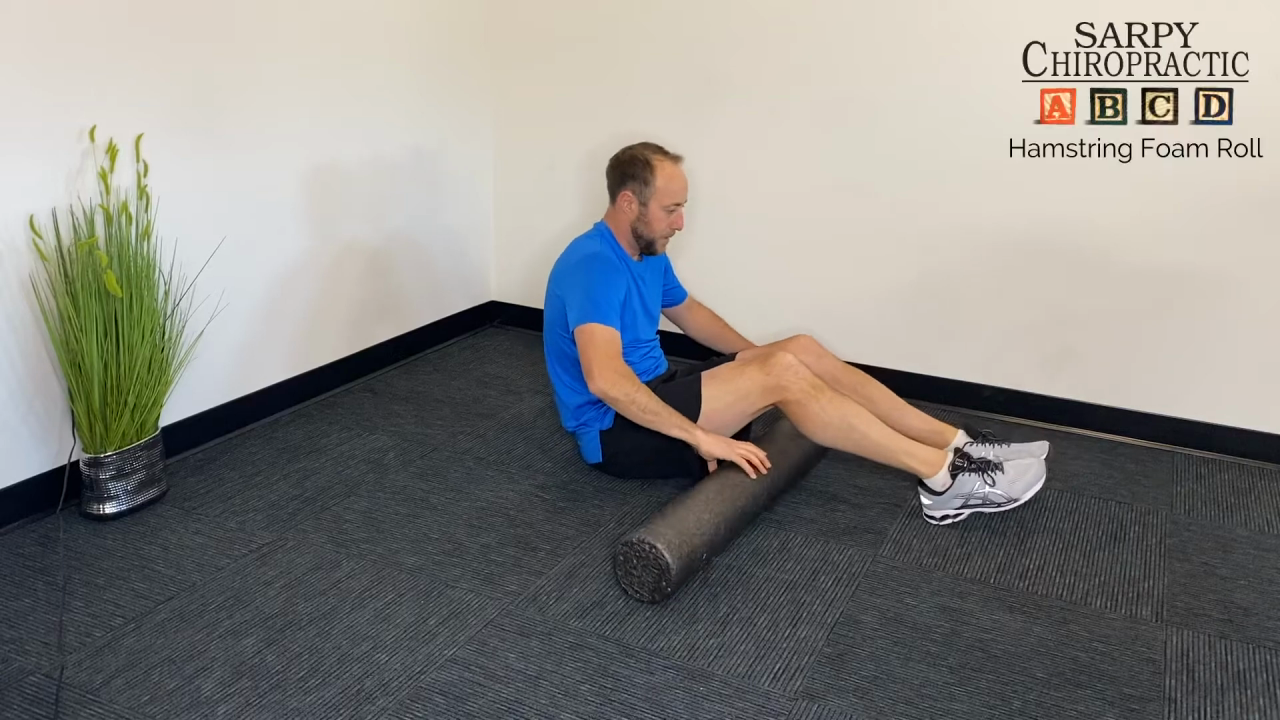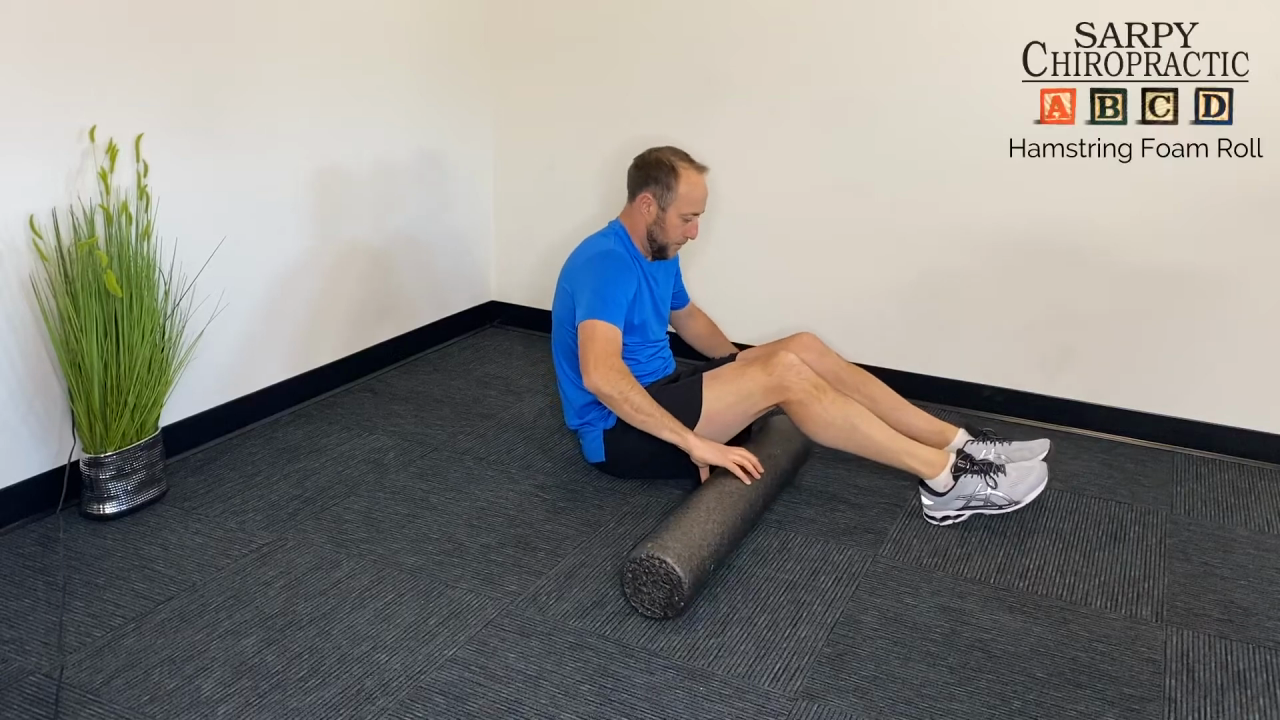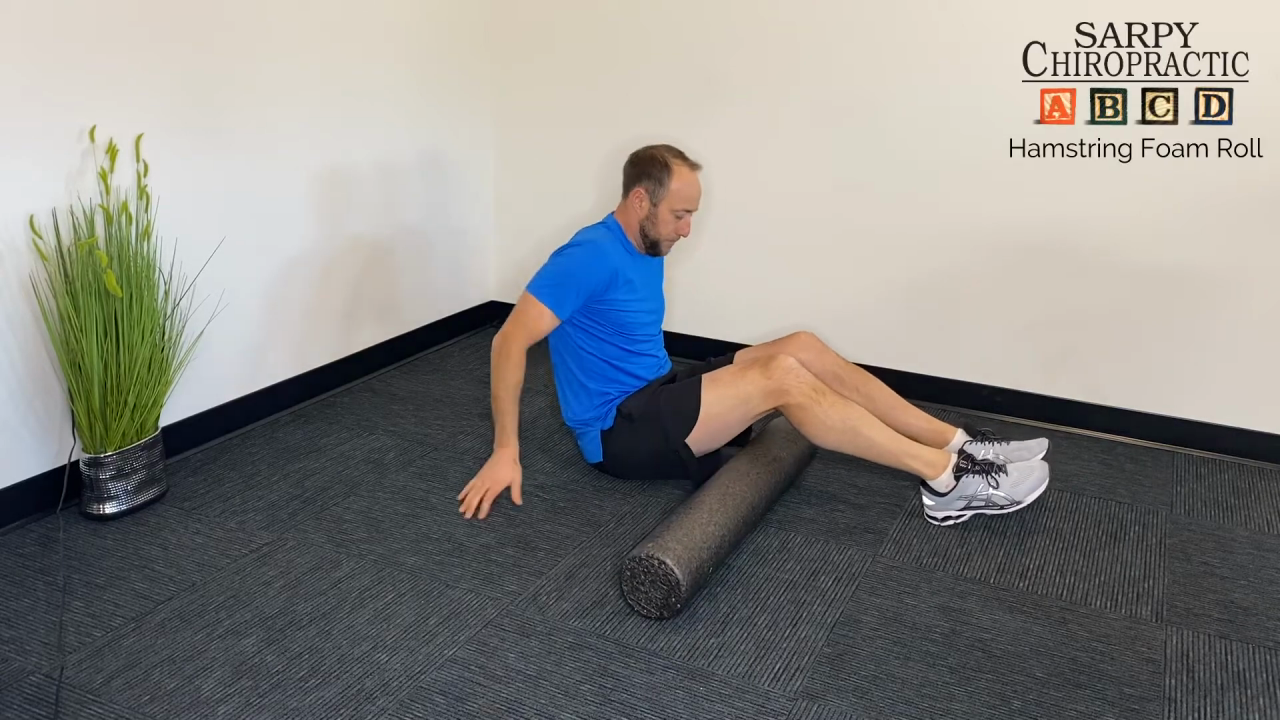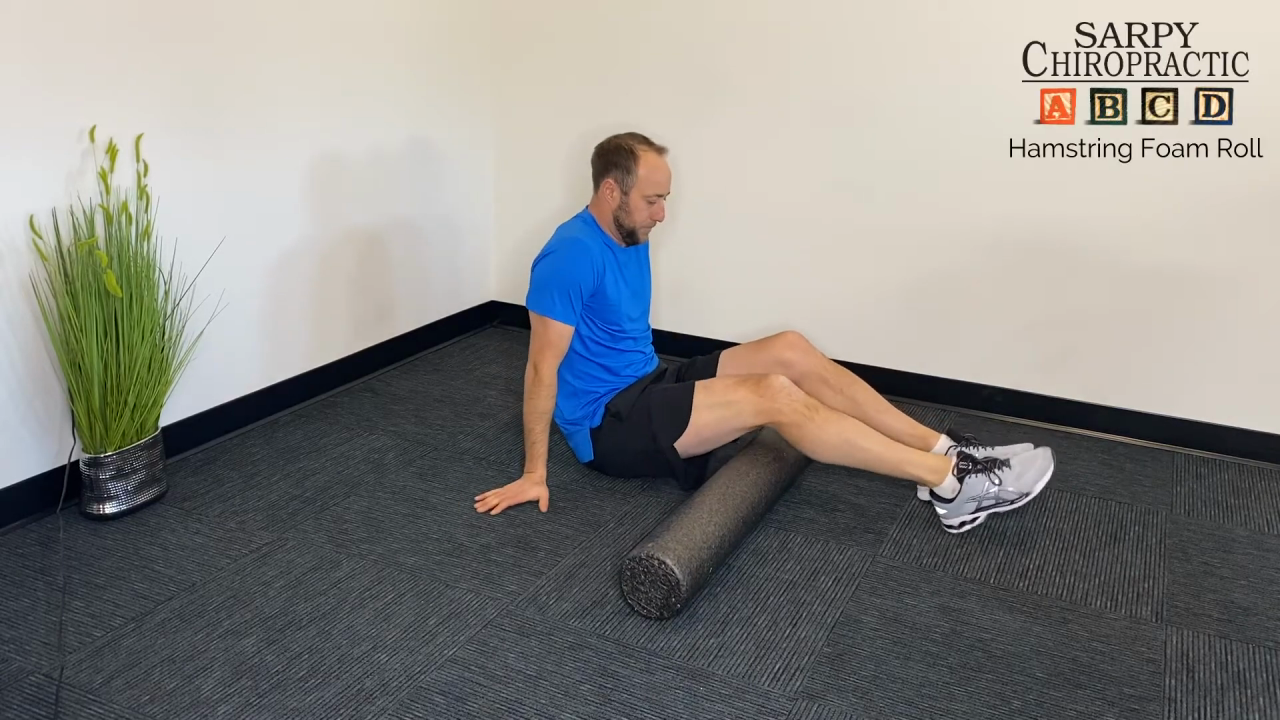
dt=0.7s
person 1, frame 1
left shoulder: (648, 255)
right shoulder: (591, 266)
left elbow: (688, 312)
right elbow: (605, 380)
left wrist: (760, 356)
right wrist: (703, 438)
left hip: (654, 393)
right hip: (617, 432)
left knee: (799, 351)
right knee: (780, 372)
left ankle: (959, 447)
right ankle: (944, 477)
person 1, frame 2
left shoulder: (658, 254)
right shoulder: (605, 263)
left elbow: (687, 317)
right elbow: (599, 374)
left wrist: (747, 371)
right wrist: (694, 443)
left hip: (659, 394)
right hip: (621, 433)
left knee: (803, 348)
right knee: (783, 372)
left ankle: (958, 445)
right ankle: (945, 478)
person 1, frame 3
left shoulder: (644, 248)
right shoulder: (590, 257)
right elbow: (509, 342)
right wrist: (505, 453)
left hip: (654, 396)
right hip: (620, 433)
left knee: (804, 350)
right knee: (781, 377)
left ankle: (957, 445)
right ankle: (947, 480)
person 1, frame 4
left shoulder: (629, 238)
right shoulder: (571, 255)
right elbow: (543, 369)
right wrist: (534, 473)
left hip: (646, 387)
right hip: (611, 426)
left knee: (790, 351)
right knee: (773, 396)
left ankle: (942, 452)
right ankle: (951, 484)
